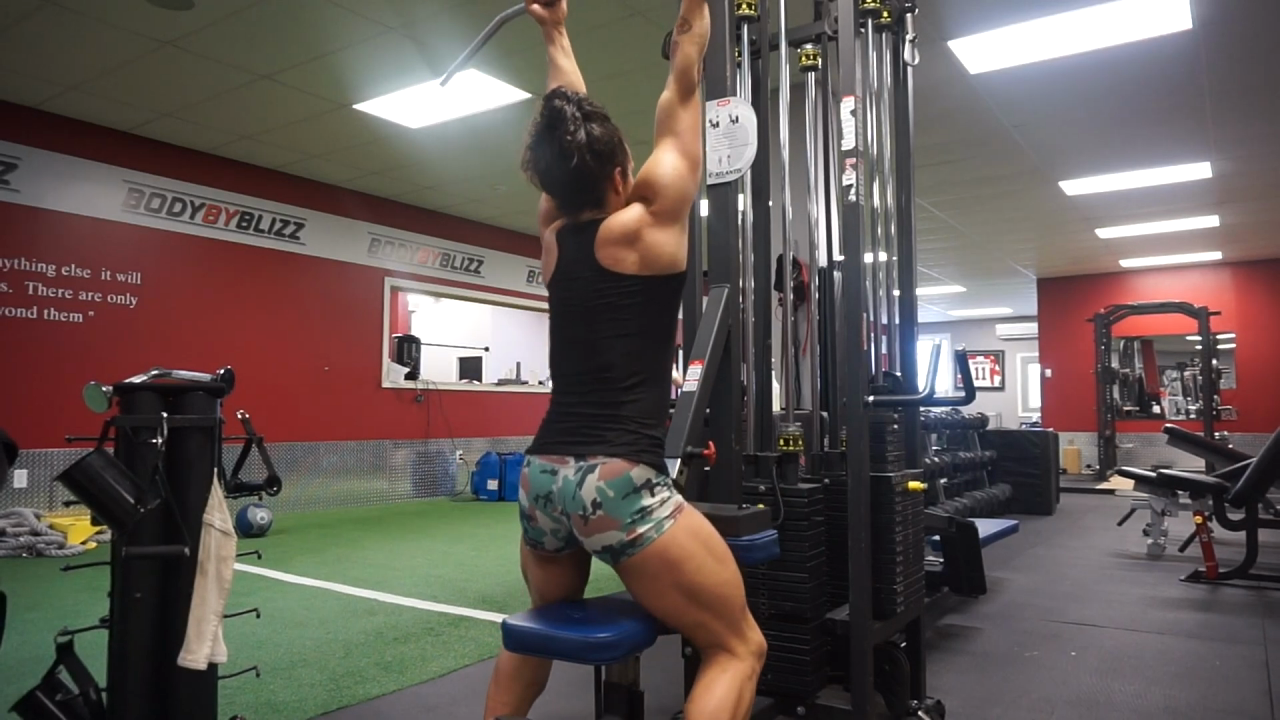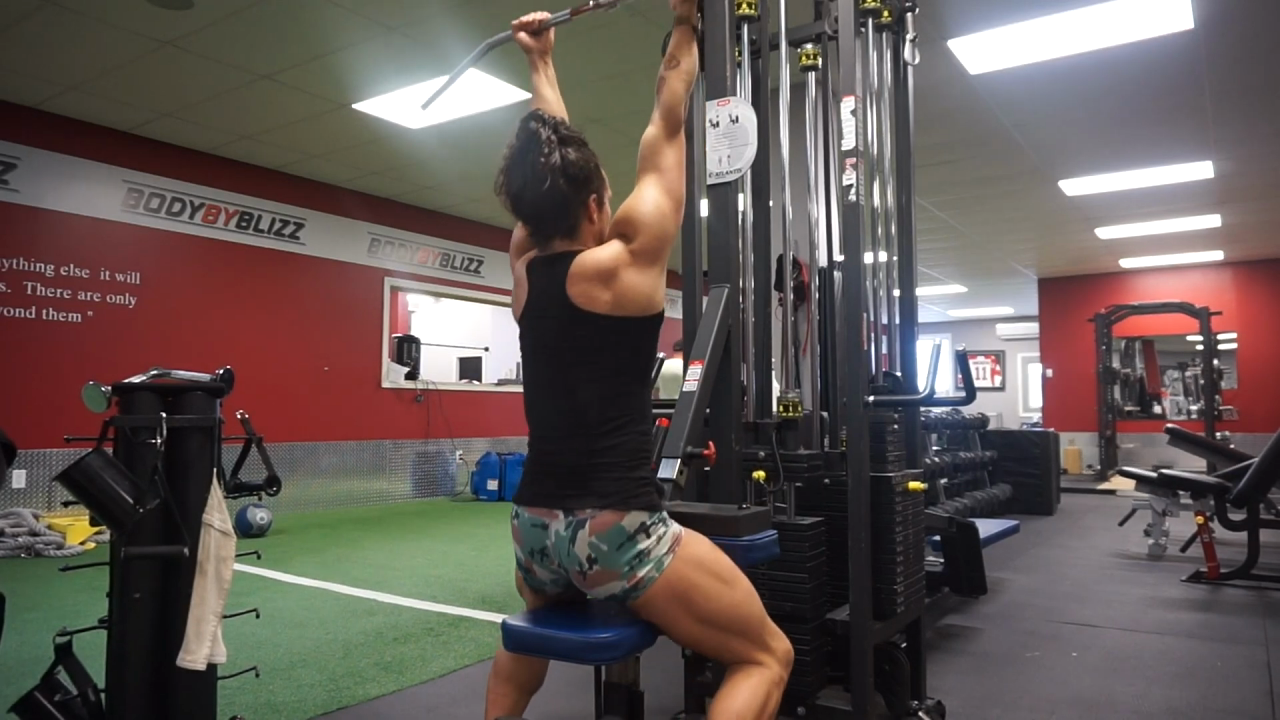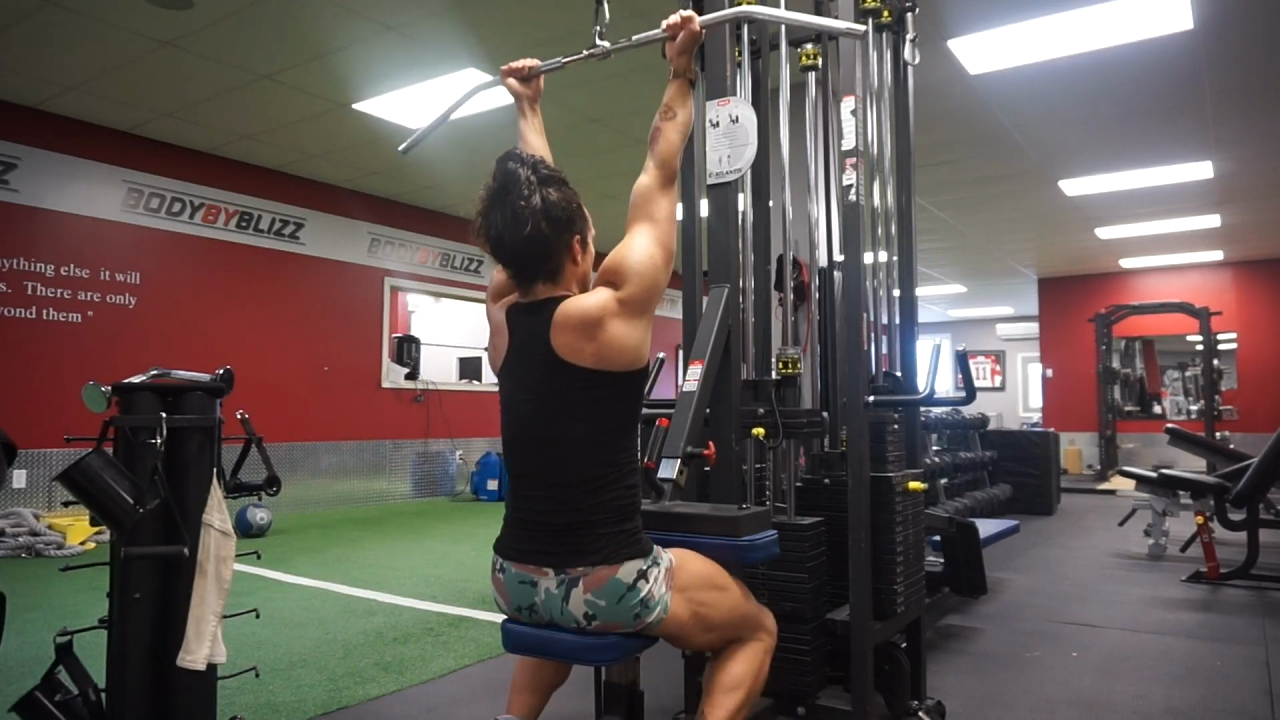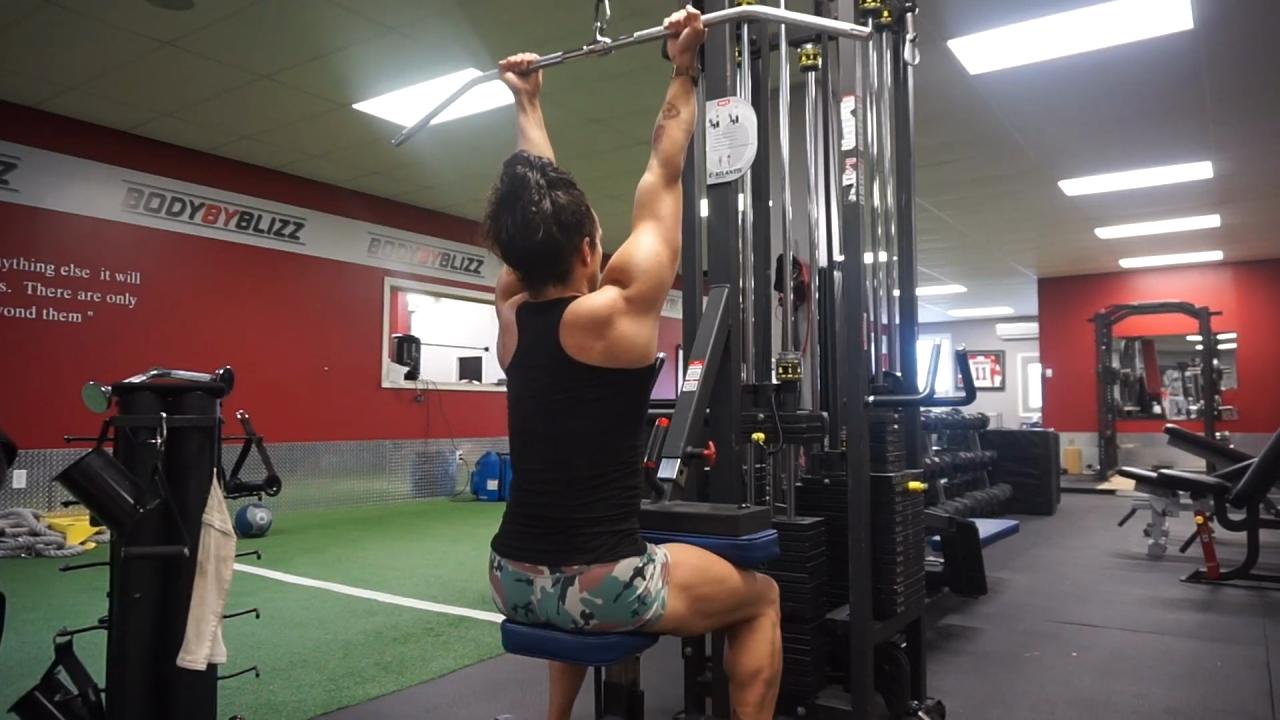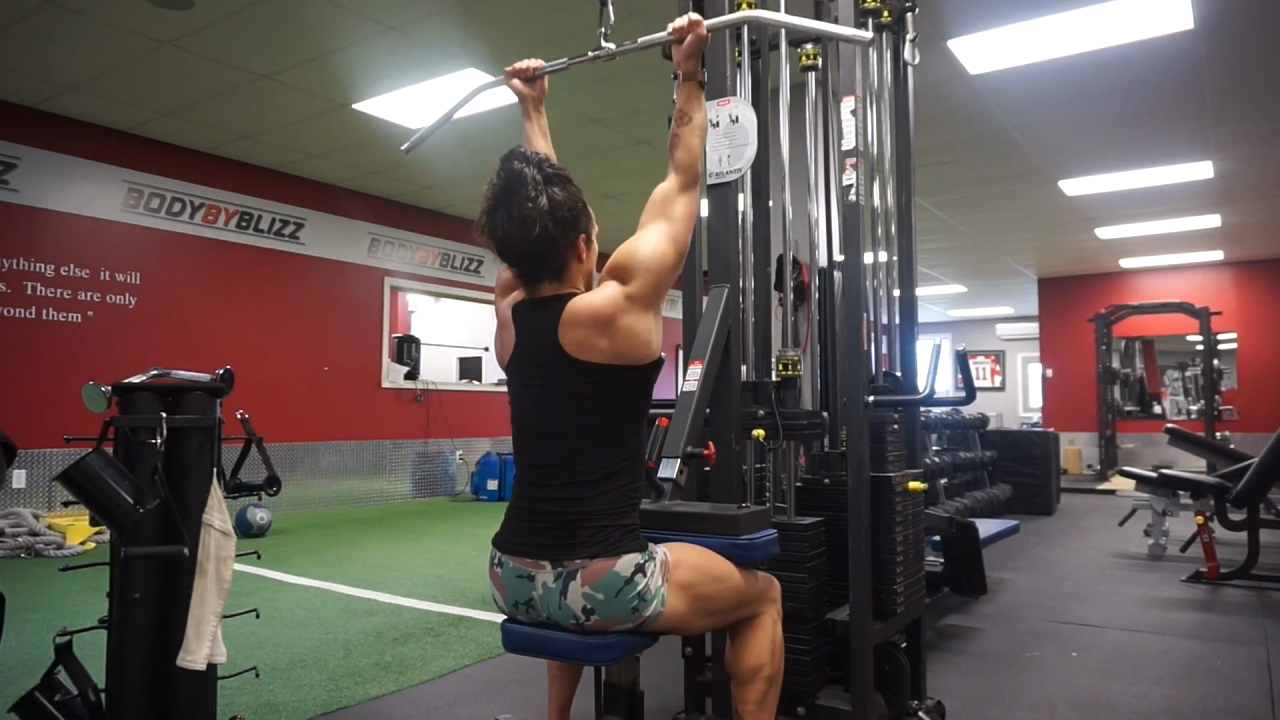
dt=0.4s
person 1, frame 1
left shoulder: (554, 235)
right shoulder: (646, 226)
left elbow: (568, 131)
right elbow: (682, 92)
left hip: (543, 474)
right hip: (618, 480)
right knee: (738, 649)
person 1, frame 2
left shoulder: (524, 265)
right shoulder: (622, 264)
left elbow: (548, 162)
right elbow: (666, 132)
left wrist: (540, 61)
left hip: (536, 524)
right hip: (615, 528)
right knee: (766, 657)
person 1, frame 3
left shoulder: (502, 312)
right shoulder: (610, 313)
left elbow: (532, 199)
right elbow: (658, 182)
left wrist: (527, 108)
right wrist: (681, 73)
left hip: (516, 582)
right hip: (604, 583)
right knee: (755, 629)
person 1, frame 4
left shoulder: (511, 312)
right shoulder: (620, 311)
left elbow: (534, 200)
right elbow: (662, 178)
left wrist: (527, 104)
right wrist: (685, 72)
left hip: (514, 582)
right hip: (597, 586)
right knee: (760, 596)
person 1, frame 5
left shoulder: (508, 310)
right shoulder: (620, 306)
left elbow: (534, 203)
right elbow: (680, 182)
left wrist: (532, 109)
right wrist: (689, 77)
left hip: (512, 578)
right hip: (599, 582)
right knee: (762, 596)
